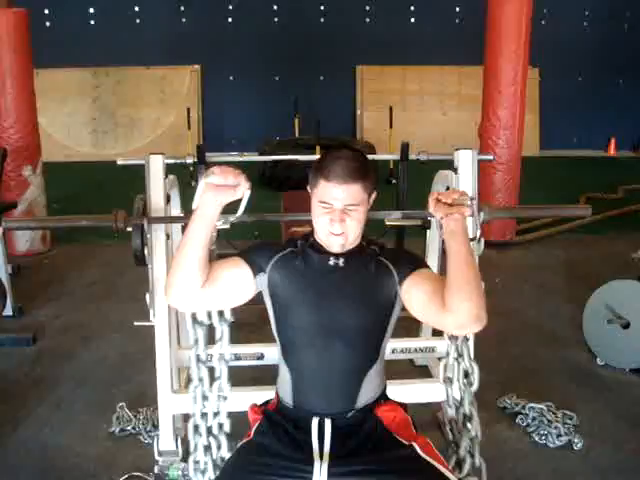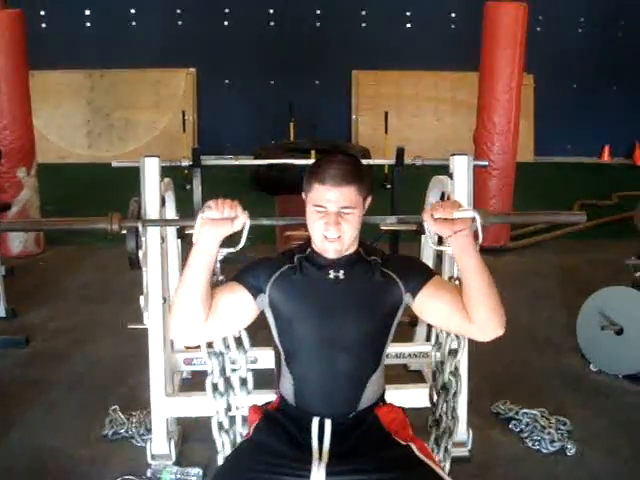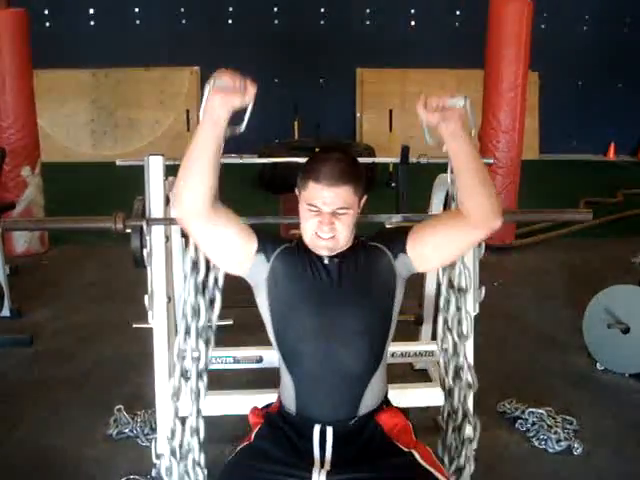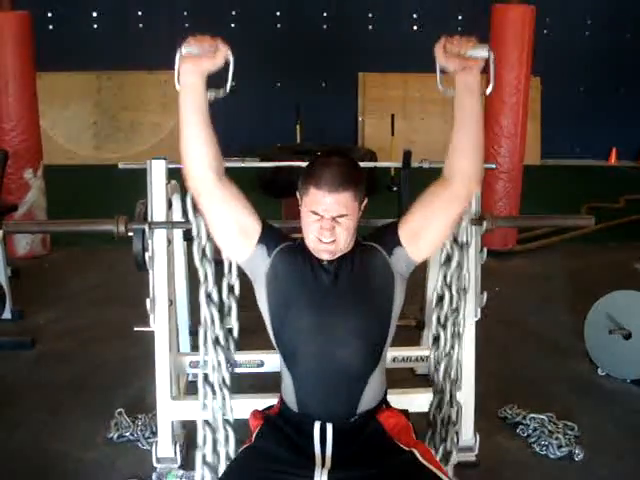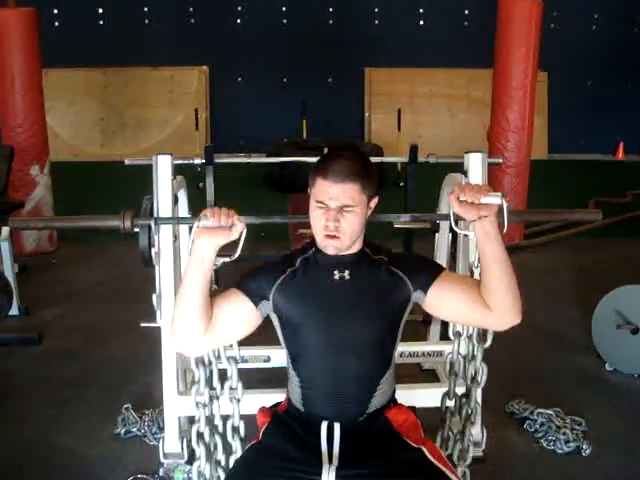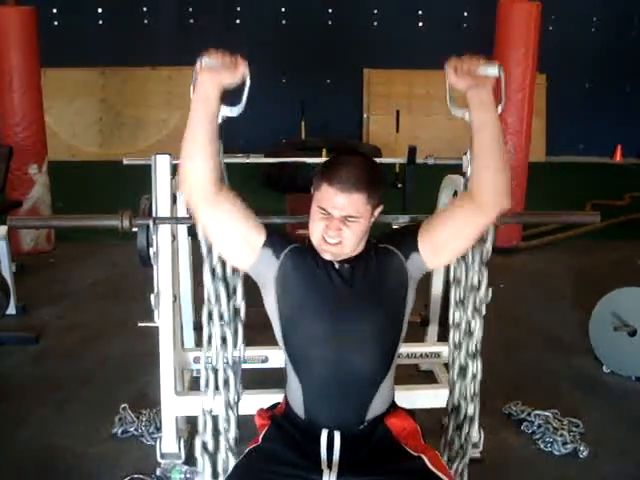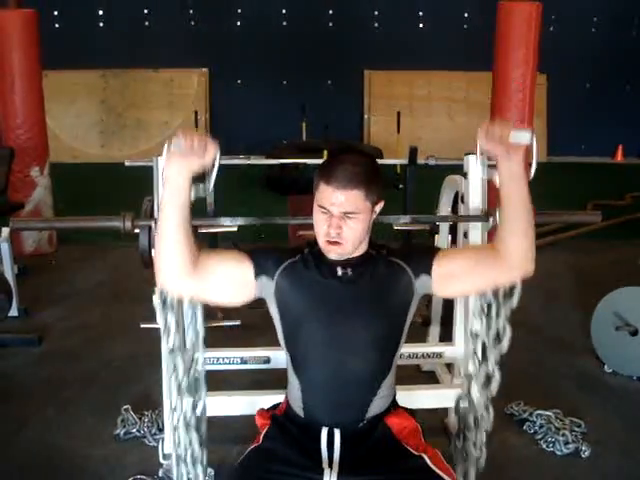
dt=0.5s
person 1, frame 1
left shoulder: (394, 267)
right shoulder: (274, 261)
left elbow: (465, 320)
right elbow: (184, 295)
left wrist: (454, 224)
right wrist: (208, 206)
left hip: (371, 431)
right hip: (285, 433)
person 1, frame 2
left shoulder: (397, 274)
right shoulder: (271, 274)
left elbow: (488, 326)
right elbow: (187, 329)
left wrist: (461, 239)
right wrist: (207, 240)
left hip: (369, 432)
right hip: (286, 431)
person 1, frame 3
left shoulder: (388, 258)
right shoulder: (270, 262)
left elbow: (483, 217)
right elbow: (192, 209)
left wrist: (452, 130)
right wrist: (217, 112)
left hip: (371, 439)
right hip: (286, 440)
person 1, frame 4
left shoulder: (387, 258)
right shoulder: (270, 258)
left elbow: (460, 183)
right elbow: (207, 182)
left wrist: (467, 78)
right wrist: (192, 76)
left hip: (371, 437)
right hip: (287, 437)
person 1, frame 5
left shoulder: (404, 273)
right shoulder: (276, 278)
left elbow: (503, 314)
right elbow: (191, 340)
left wrist: (485, 225)
right wrist: (204, 249)
left hip: (379, 433)
right hip: (294, 435)
person 1, frame 6
left shoulder: (400, 260)
right shoulder: (278, 261)
left elbow: (487, 200)
right elbow: (203, 193)
left wrist: (480, 97)
right wrist: (208, 89)
left hip: (379, 442)
right hip: (291, 443)
person 1, frame 7
left shoulder: (406, 271)
right shoulder: (279, 269)
left elbow: (513, 265)
right elbow: (178, 278)
left wrist: (510, 168)
right wrist: (179, 174)
left hip: (380, 440)
right hip: (294, 440)
